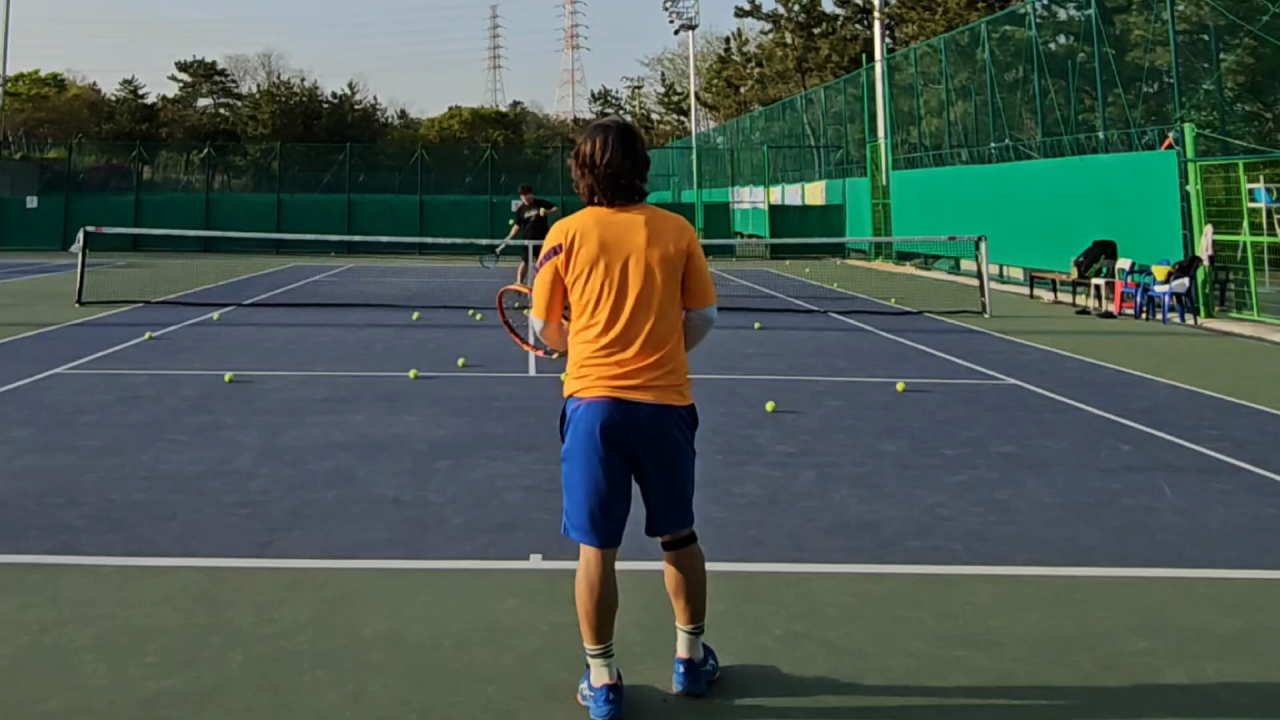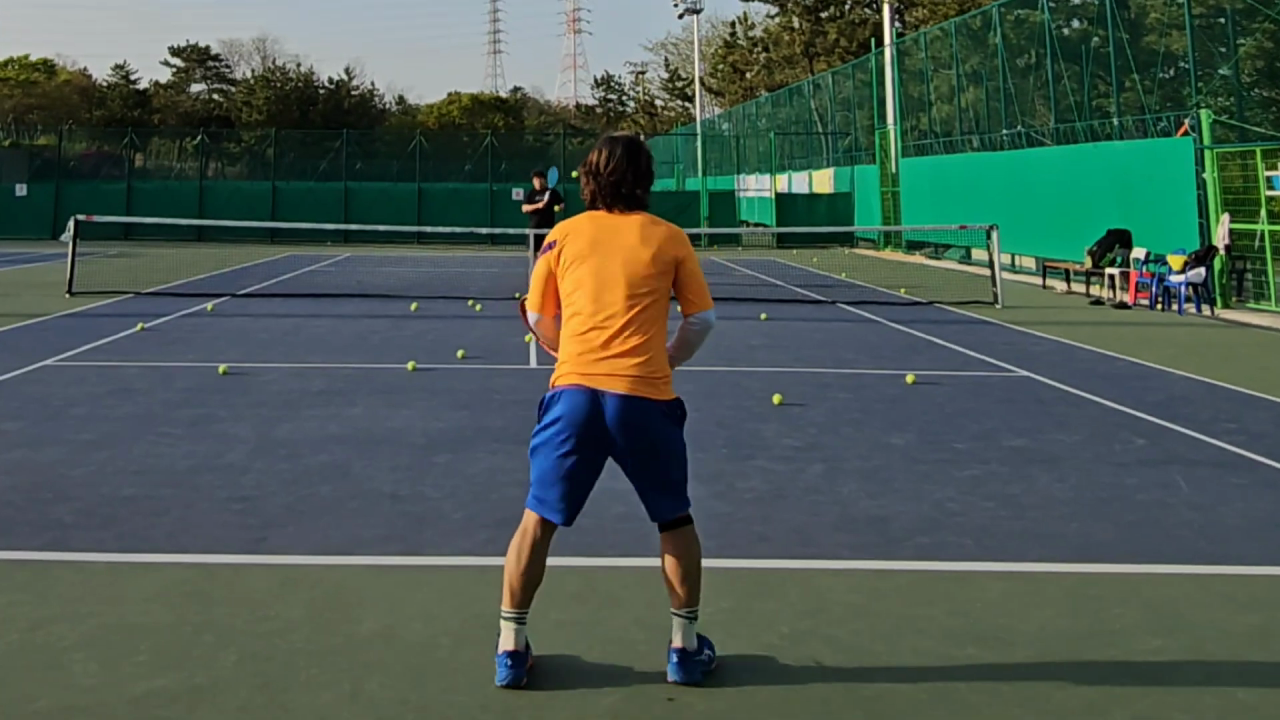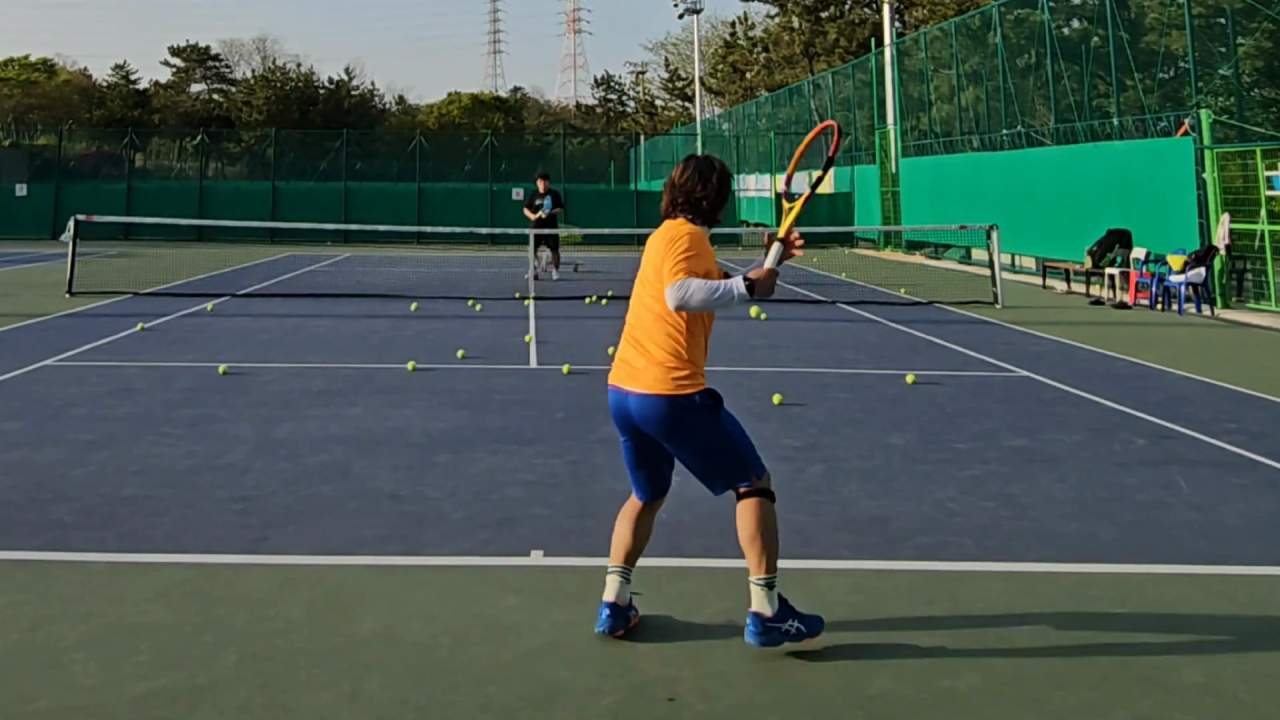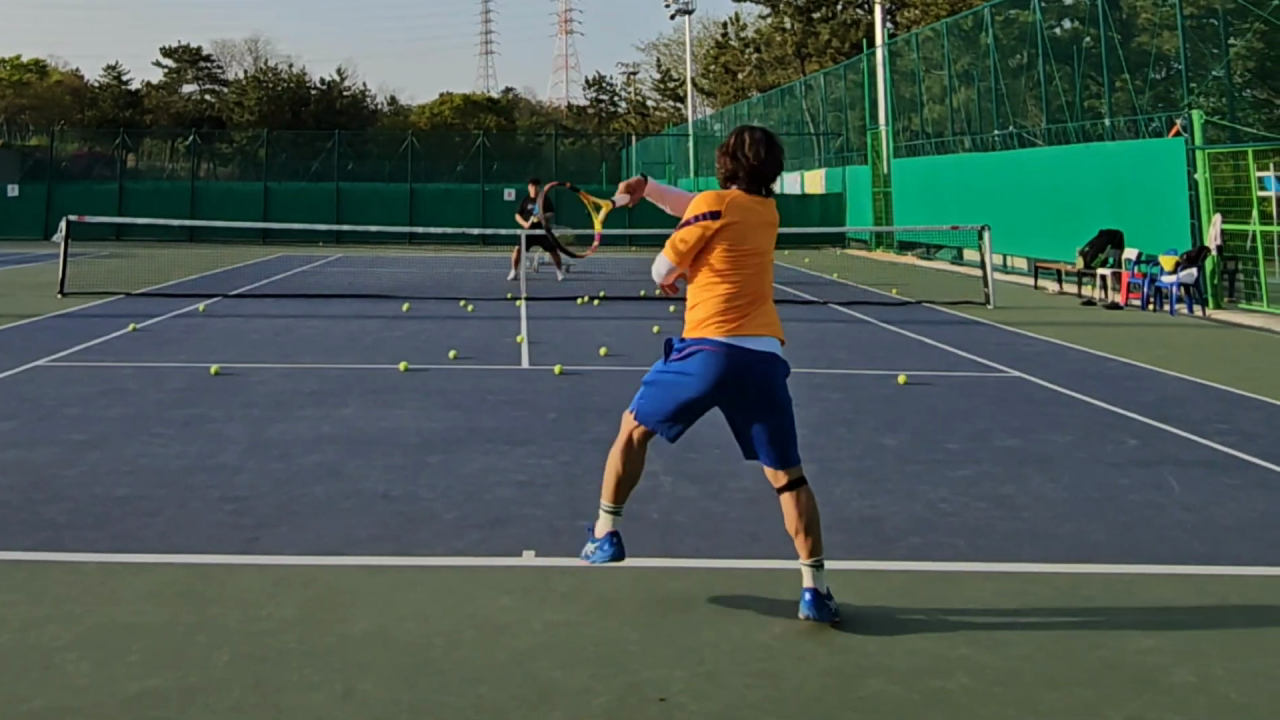
dt=0.7s
person 1, frame 1
left shoulder: (567, 234)
right shoulder: (677, 230)
left elbow: (545, 326)
right elbow: (703, 315)
left hip: (595, 404)
right hip: (666, 404)
left knee: (596, 547)
right knee: (678, 537)
right ankle: (691, 657)
person 1, frame 2
left shoulder: (564, 235)
right shoulder: (670, 239)
left elbow: (539, 318)
right elbow: (702, 320)
left hip: (574, 393)
right hip: (646, 400)
left knee: (538, 520)
right knee: (675, 520)
left ankle: (510, 648)
right ankle: (684, 647)
person 1, frame 3
left shoulder: (672, 237)
right shoulder: (686, 236)
left elbow: (716, 289)
right elbow: (679, 298)
right wrist: (744, 286)
left hip: (624, 391)
right hip: (671, 395)
left knee: (645, 498)
right knee: (754, 487)
left ankle: (614, 603)
right ankle: (766, 613)
person 1, frame 4
left shoulder: (713, 203)
right shoulder: (768, 212)
left elbow: (665, 271)
left wrist: (669, 277)
right wrist: (647, 188)
left hip: (708, 349)
right hip: (763, 357)
left knee: (633, 429)
right knee: (788, 476)
left ankle: (607, 532)
right ankle: (814, 590)
